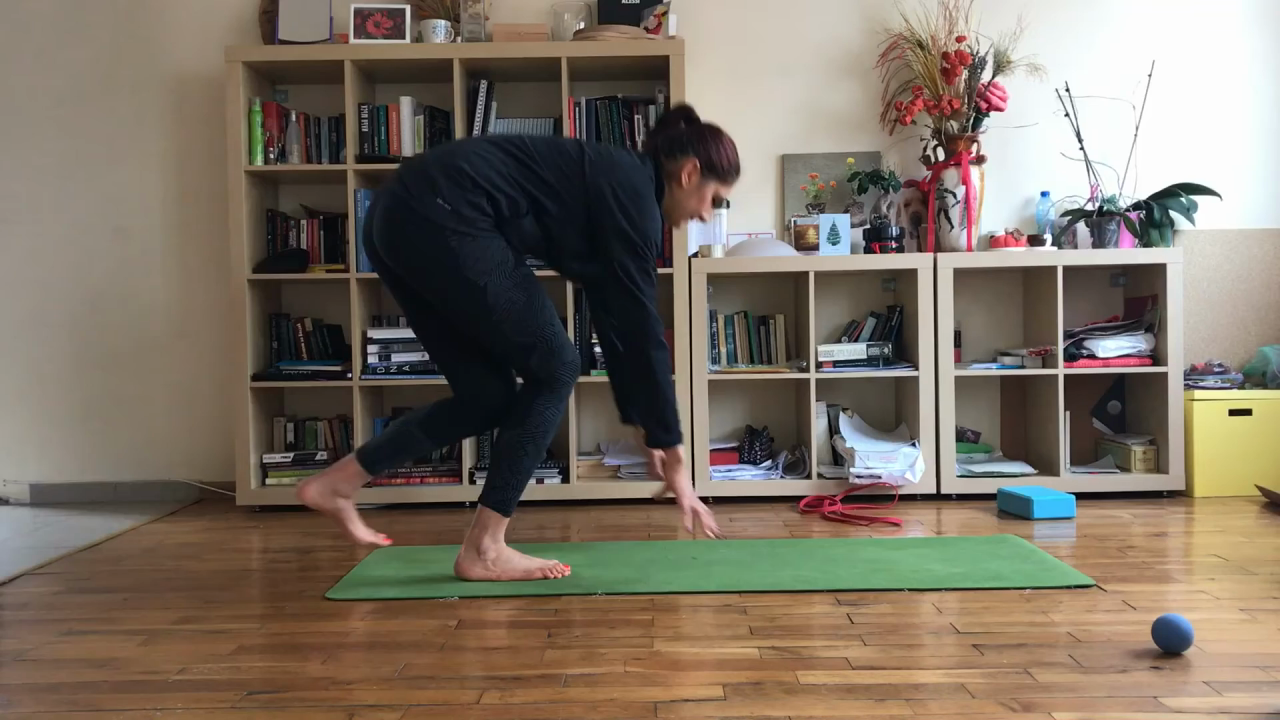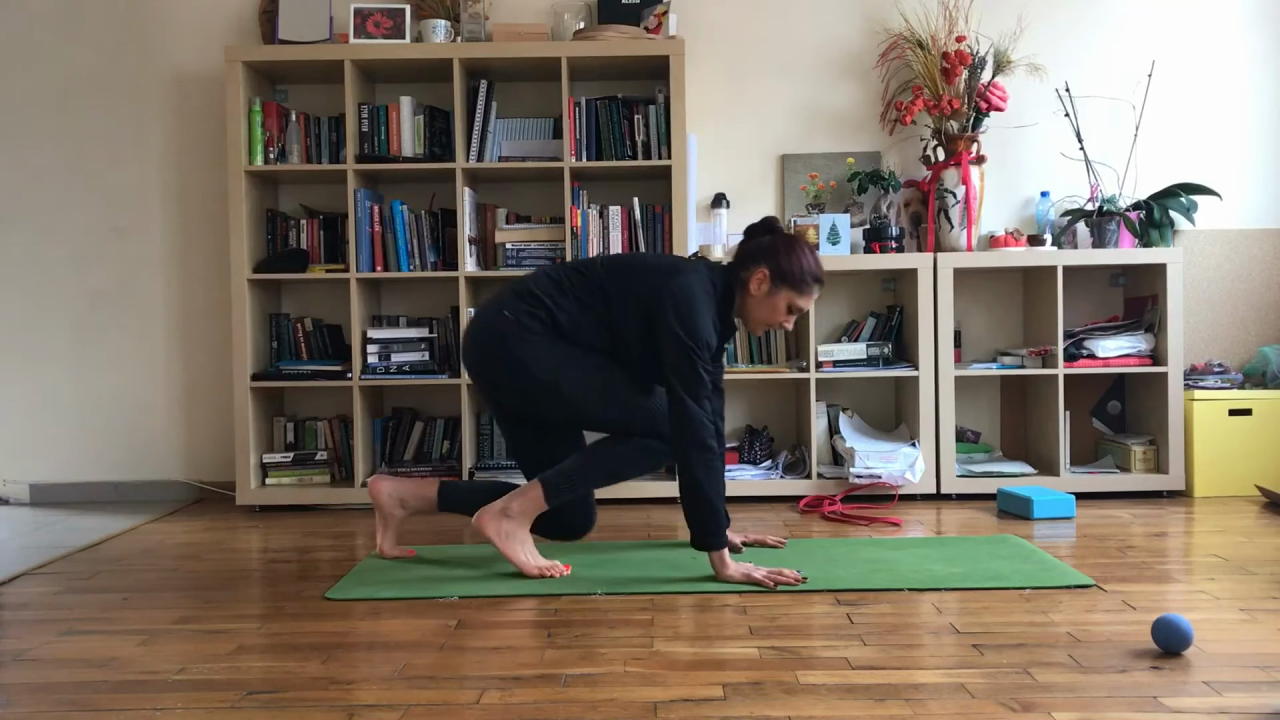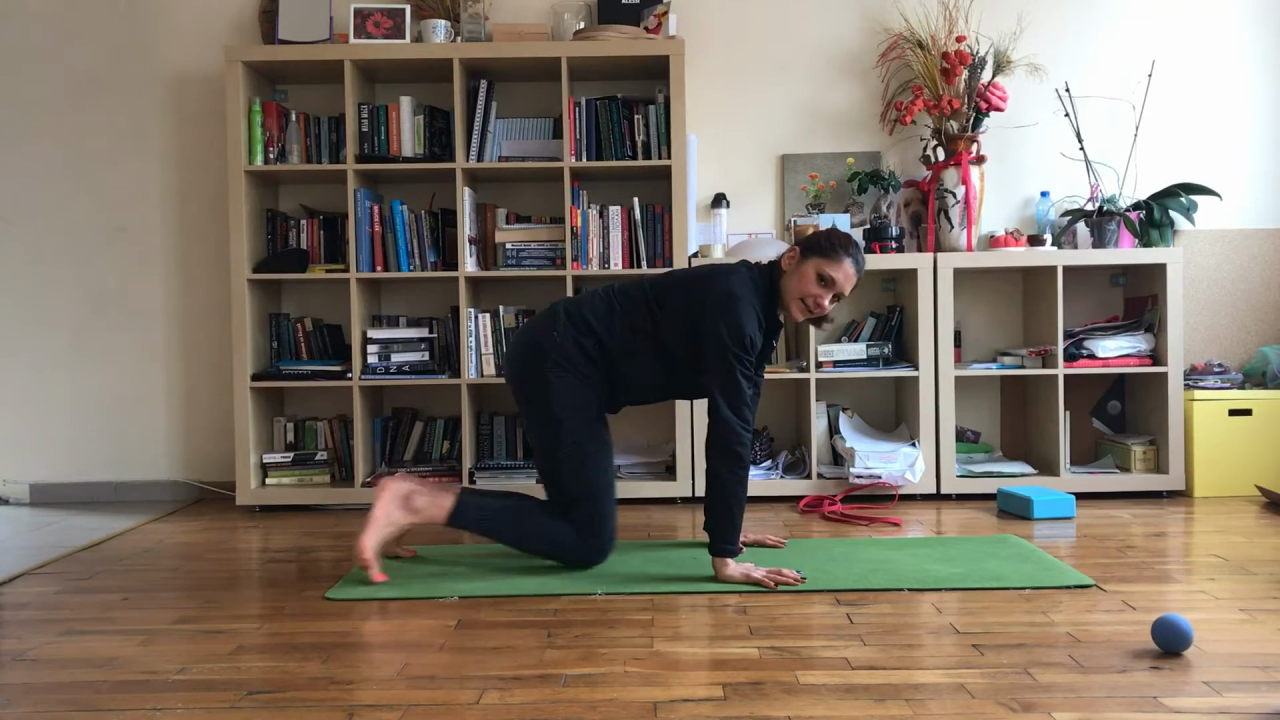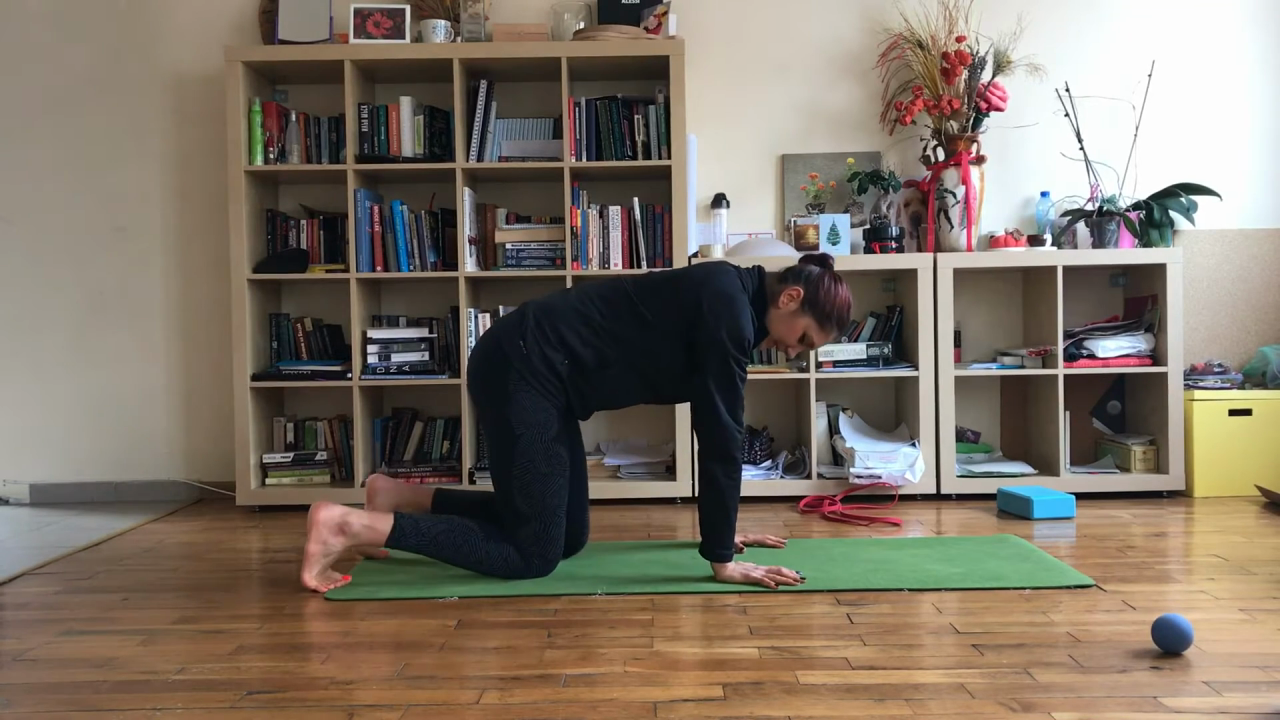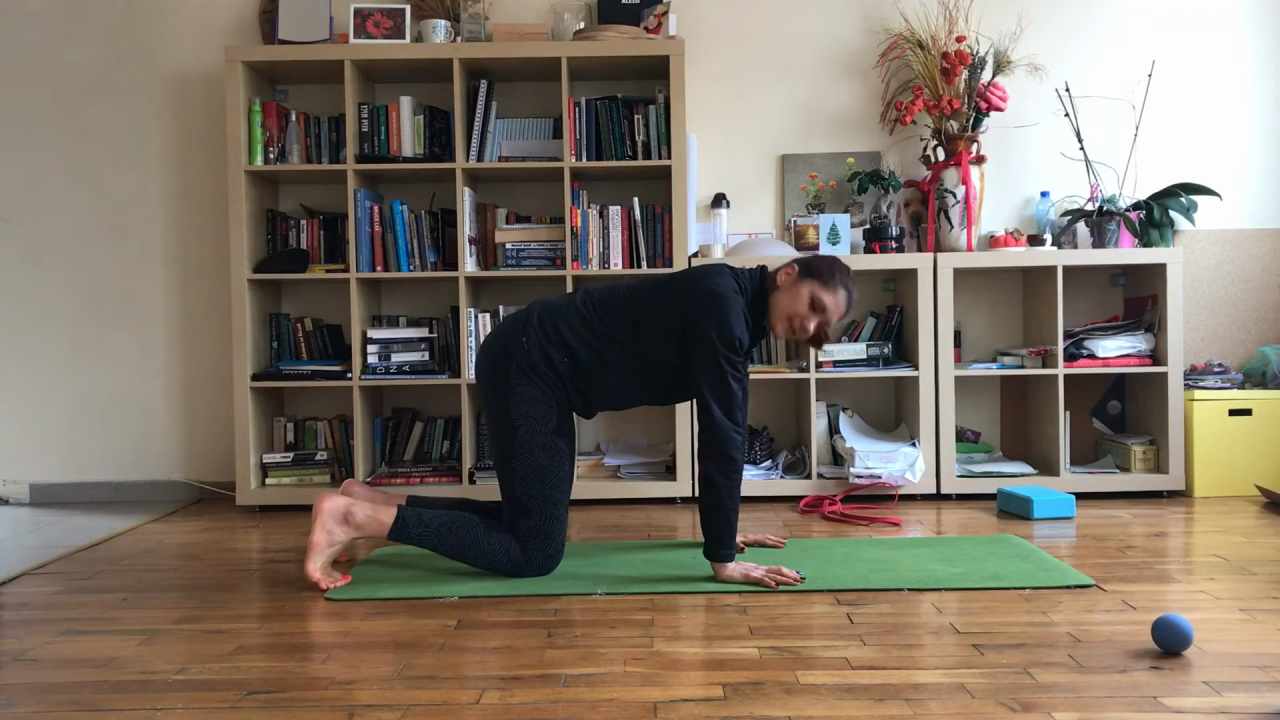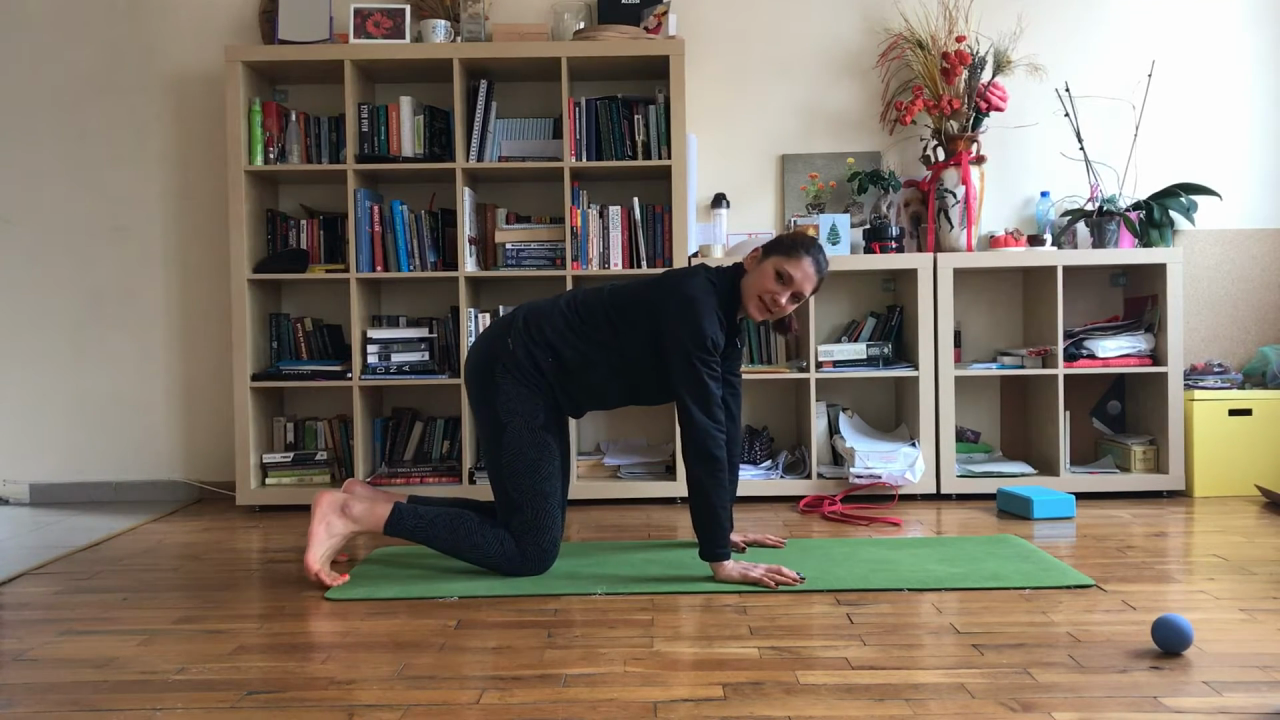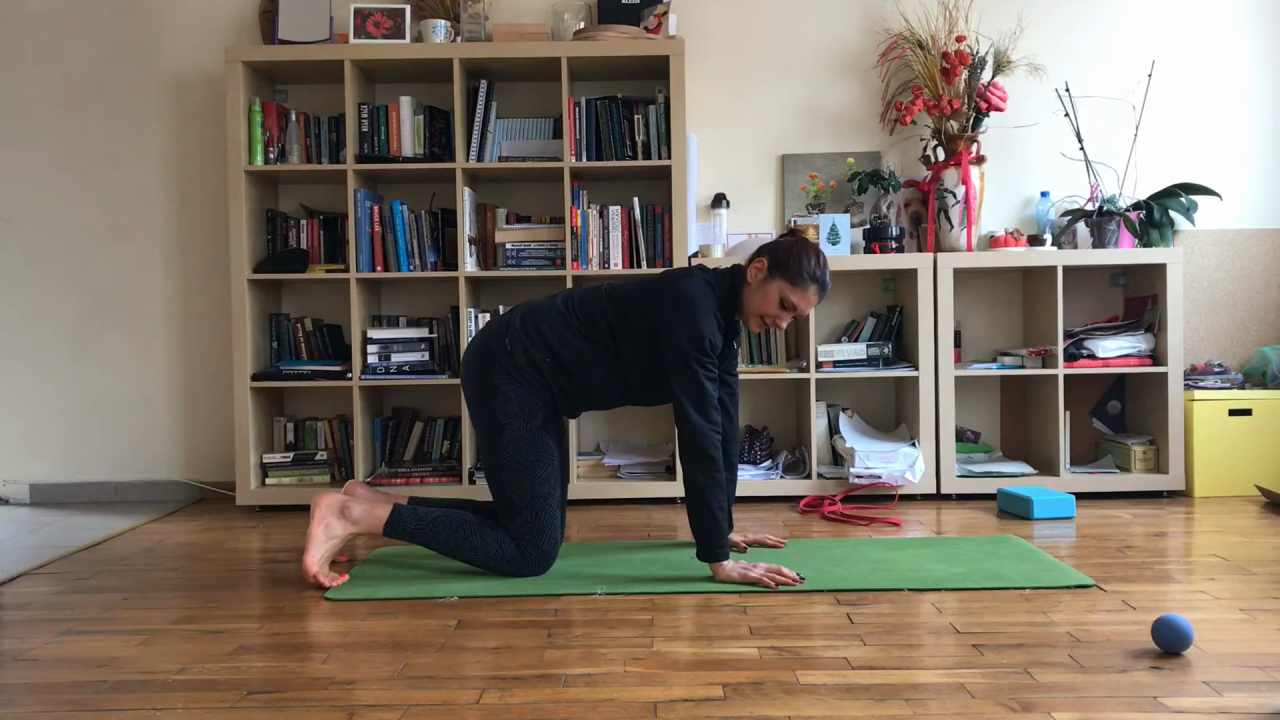
dt=0.7s
person 1, frame 1
left shoulder: (614, 184)
right shoulder: (632, 189)
left elbow: (614, 318)
right elbow: (642, 327)
left wrist: (648, 428)
right wrist: (673, 452)
left hip: (402, 219)
right hip: (439, 220)
left knee: (491, 397)
right knee: (554, 368)
left ankle: (338, 482)
right ankle: (483, 547)
person 1, frame 2
left shoulder: (710, 303)
right shoulder: (690, 296)
left elbow: (706, 419)
right elbow: (692, 430)
left wrist: (718, 526)
right wrist: (720, 557)
left hip: (513, 343)
right hip: (511, 337)
left knee: (569, 518)
right knee: (662, 427)
left ankle: (402, 495)
right ankle: (510, 516)
person 1, frame 3
left shoulder: (760, 315)
right shoulder: (735, 299)
left elbow: (735, 424)
right elbow: (728, 431)
left wrist: (729, 526)
right wrist: (725, 558)
left hip: (568, 366)
right hip: (556, 360)
left knee: (585, 527)
right knee: (586, 541)
left ankle: (426, 495)
right ankle: (411, 505)
person 1, frame 4
left shoulder: (730, 303)
right shoulder: (729, 304)
left elbow: (713, 426)
right elbow: (721, 434)
left wrist: (721, 529)
right wrist: (721, 558)
left hip: (532, 368)
right hip: (521, 368)
left knee: (568, 534)
right knee: (533, 555)
left ankle: (400, 495)
right ankle: (346, 525)
person 1, frame 5
left shoulder: (742, 314)
right shoulder: (723, 301)
left elbow: (731, 425)
right elbow: (719, 433)
left wrist: (725, 527)
right wrist: (723, 559)
left hip: (538, 368)
right hip: (525, 365)
left knee: (532, 523)
right knee: (535, 552)
left ankle: (371, 499)
right ankle: (351, 516)
person 1, frame 6
left shoulder: (725, 318)
right shoulder: (696, 303)
left elbow: (725, 425)
right elbow: (701, 432)
left wrist: (722, 527)
right wrist: (720, 559)
left hip: (533, 376)
right hip: (512, 368)
left knee: (534, 524)
right knee: (532, 551)
left ankle: (374, 500)
right ankle: (352, 512)
person 1, frame 7
left shoulder: (721, 314)
right shoulder: (694, 304)
left elbow: (722, 426)
right elbow: (697, 435)
left wrist: (722, 527)
right wrist: (718, 558)
left hip: (528, 374)
right hip: (509, 367)
left knee: (533, 524)
right knee: (533, 550)
left ankle: (374, 500)
right ankle: (351, 515)
